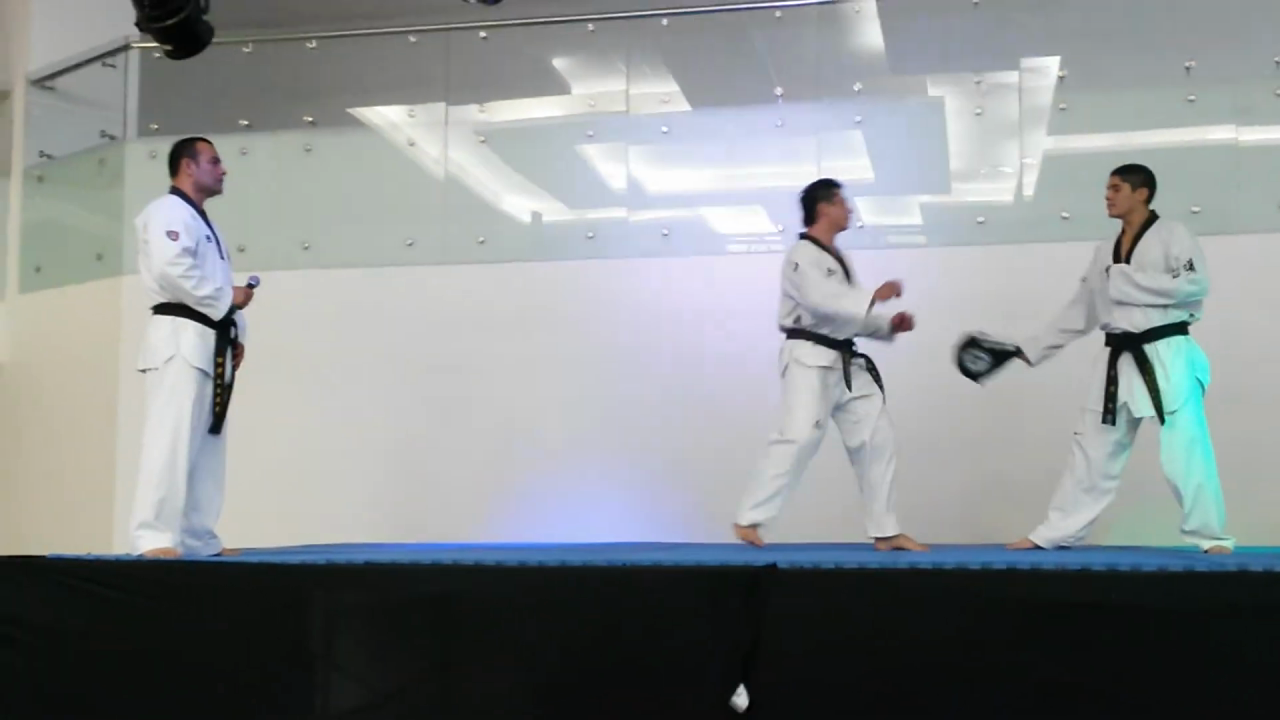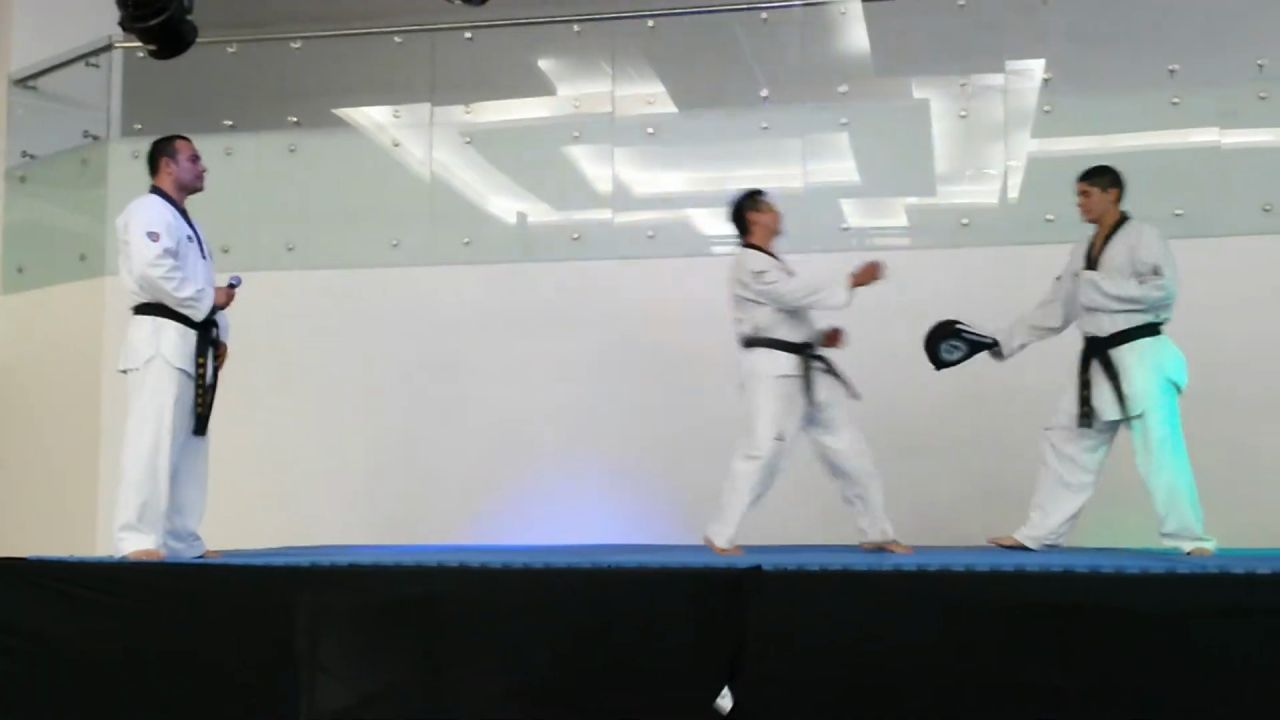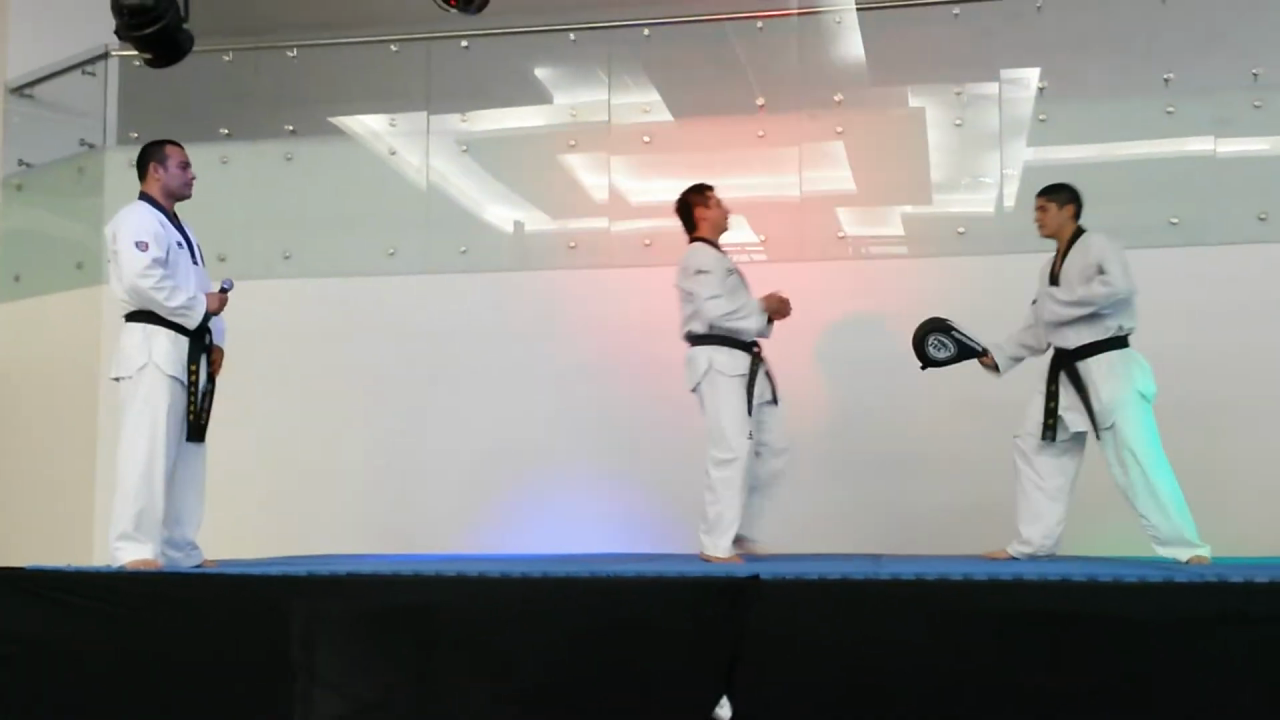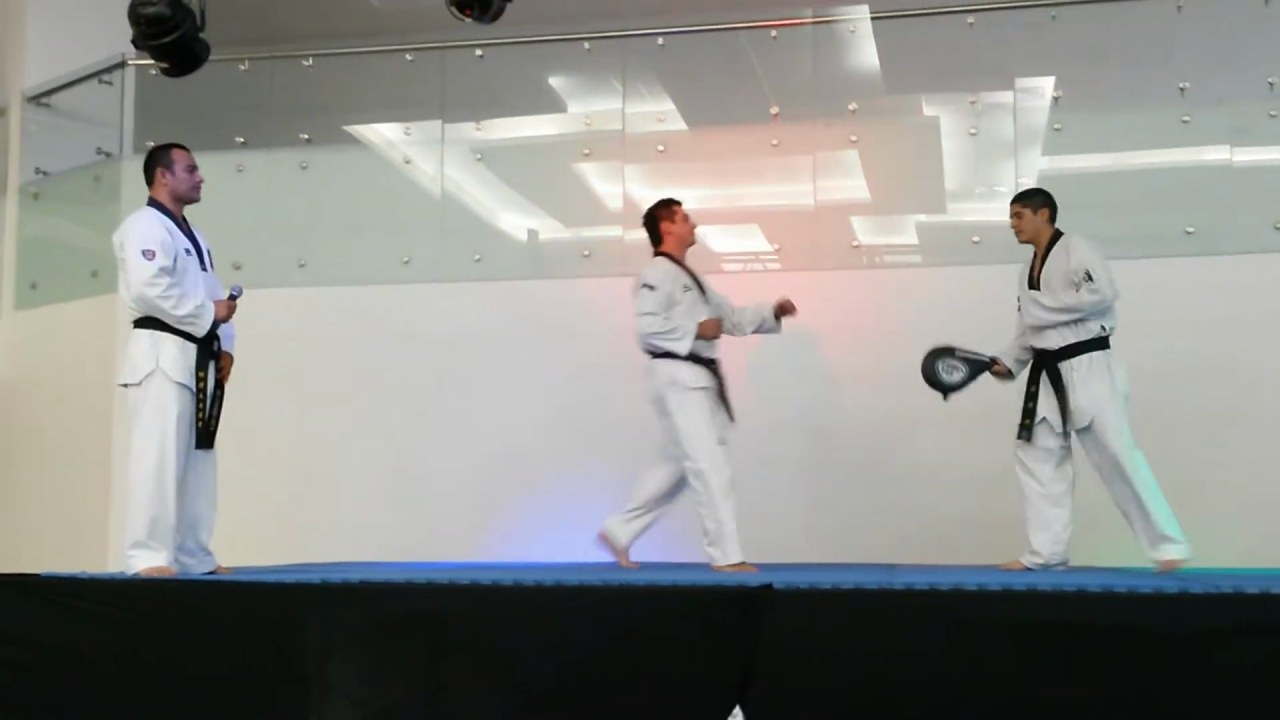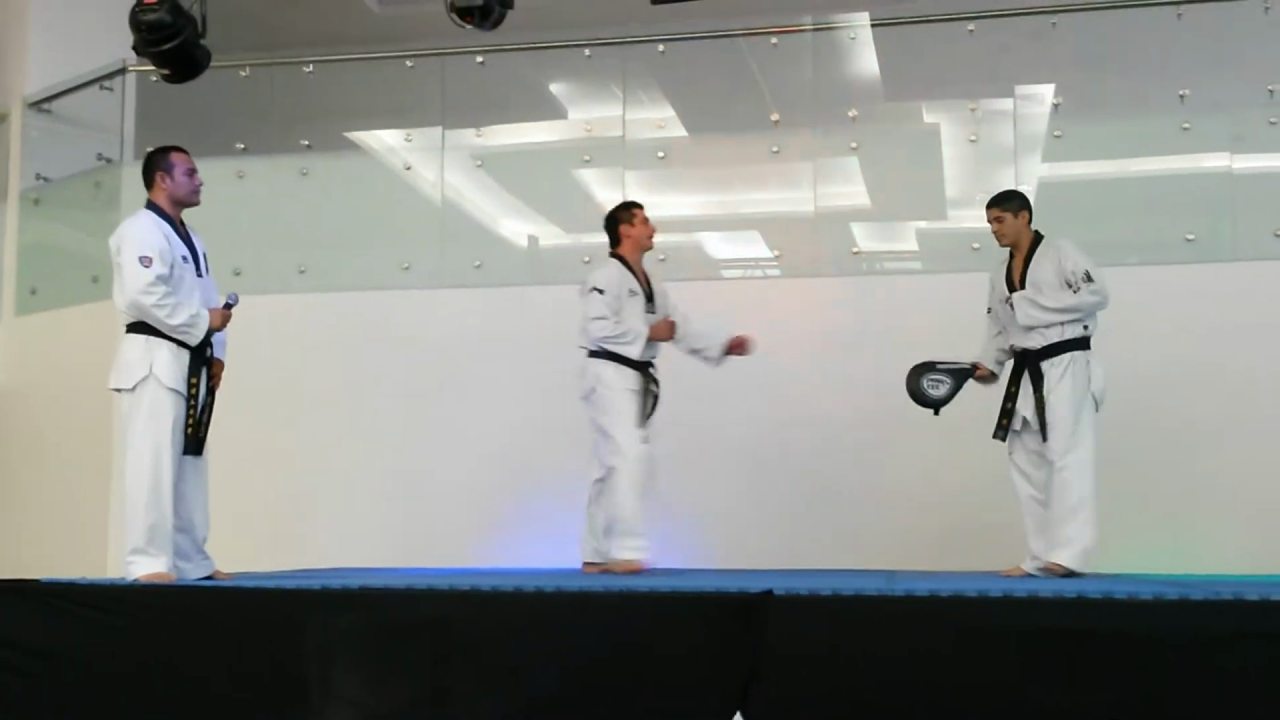
dt=0.2s
person 1, frame 1
left shoulder: (203, 223)
right shoulder: (168, 212)
right elbow: (172, 269)
left wrist: (235, 333)
right wrist: (227, 299)
left hip: (209, 342)
right hip: (180, 339)
left knee: (206, 443)
right knee: (170, 438)
left ankle: (197, 537)
right ankle: (154, 537)
person 1, frame 2
left shoulder: (186, 222)
right shoulder: (148, 211)
right elbow: (152, 271)
left wrist: (217, 333)
right wrist: (207, 300)
left hip: (191, 343)
right hip: (161, 339)
left knee: (189, 444)
right knee: (153, 439)
left ankle: (181, 539)
right ankle: (137, 539)
person 1, frame 3
left shoulder: (181, 231)
right shoulder: (137, 219)
left elbow: (200, 291)
right elbow: (141, 280)
left wrist: (214, 339)
right wrist: (199, 306)
left hip: (186, 351)
right hip: (153, 347)
left knee: (186, 453)
right knee: (148, 449)
left ankle: (178, 548)
right ankle: (133, 549)
person 1, frame 4
left shoulder: (192, 235)
right shoulder: (144, 226)
left elbow: (211, 295)
right elbow: (148, 288)
left wrist: (223, 344)
right wrist: (207, 314)
left hip: (195, 358)
right hip: (162, 354)
left knee: (197, 460)
right knee: (159, 456)
left ankle: (192, 555)
right ankle: (148, 556)
person 1, frame 5
left shoulder: (189, 237)
right shoulder: (142, 230)
left elbow: (205, 299)
right elbow: (143, 296)
left wrist: (214, 351)
right wrist: (201, 323)
left hip: (187, 364)
right hip: (154, 361)
left knee: (189, 465)
right knee: (154, 463)
left ankle: (189, 559)
right ankle: (147, 562)
person 2, frame 1
left shoulder: (1172, 234)
right shoulder: (1105, 251)
left elbow: (1195, 285)
right elbow: (1079, 310)
left wrist: (1129, 282)
right wrist: (1031, 348)
left hip: (1167, 355)
right hip: (1120, 359)
left knee: (1185, 451)
right knee: (1093, 448)
left ankle: (1211, 535)
right ankle: (1055, 533)
person 2, frame 2
left shoulder: (1142, 237)
right shoulder: (1083, 250)
left elbow: (1162, 291)
right elbow: (1052, 309)
left wrist: (1099, 289)
right wrist: (1005, 342)
left hip: (1139, 355)
right hip: (1098, 361)
left knee: (1159, 452)
right knee: (1067, 442)
left ankle: (1191, 537)
right ankle: (1039, 532)
person 2, frame 3
left shoulder: (1096, 247)
right shoulder: (1053, 262)
left elbow: (1116, 290)
right elbow: (1038, 327)
left wrist: (1054, 301)
right wrist: (1000, 355)
left hip: (1107, 366)
right hip: (1067, 373)
left knee: (1139, 460)
right knee: (1036, 451)
left ankle: (1187, 546)
right ankle: (1033, 542)
person 2, frame 4
left shoulder: (1075, 249)
right shoulder: (1030, 270)
left elbow: (1101, 295)
left wrist: (1041, 306)
right wrist: (1009, 361)
left hip: (1088, 367)
right hip: (1047, 374)
left knee: (1117, 457)
right knee: (1036, 459)
left ankle: (1166, 545)
right ankle: (1046, 553)
person 2, frame 5
left shoulder: (1061, 251)
right shoulder: (1001, 274)
left elbow: (1096, 295)
right elbow: (1000, 332)
left wrist: (1033, 305)
right wrist: (989, 362)
left hip: (1066, 367)
right hip: (1027, 374)
left knee: (1067, 459)
right knee: (1029, 466)
left ankle: (1067, 554)
right ankle: (1043, 557)
person 3, frame 1
left shoulder: (838, 257)
right shoulder: (803, 255)
right elbow: (819, 301)
left wrist: (889, 323)
right wrist: (872, 297)
left hip: (847, 363)
right hip: (809, 360)
left knee: (876, 439)
right knee: (798, 438)
left ankle: (885, 531)
right ankle: (749, 517)
person 3, frame 2
left shoulder: (767, 263)
right shoulder: (749, 264)
right elbow: (799, 294)
left wrist: (819, 338)
right wrist: (851, 283)
left hip: (804, 368)
right hip: (771, 368)
left knee: (848, 448)
right knee: (761, 450)
left ankle: (878, 533)
right ankle: (721, 535)
person 3, frame 3
left shoulder: (715, 259)
right shoulder: (701, 257)
right elbow: (717, 311)
left wrist: (767, 313)
right wrist: (764, 307)
left hip: (738, 364)
right hip: (718, 363)
left knee: (772, 448)
right knee: (731, 453)
left ankle: (737, 530)
right ankle: (717, 546)
person 3, frame 4
left shoulder: (688, 278)
right shoulder: (657, 273)
left elbow: (730, 317)
right elbow: (645, 326)
left wrist: (770, 314)
right wrist: (695, 330)
left hip: (697, 380)
right hip: (674, 377)
left knee: (678, 467)
right knee: (710, 464)
left ankle: (618, 530)
right ankle: (726, 554)
person 3, frame 5
left shoulder: (650, 281)
right shoulder: (607, 276)
left elbow: (681, 332)
right elbow: (596, 331)
left wrist: (724, 345)
right wrist: (647, 331)
left hip: (635, 382)
right hip: (610, 376)
left knee: (612, 465)
right knee: (632, 457)
left ankle: (596, 555)
right ankle: (627, 551)
